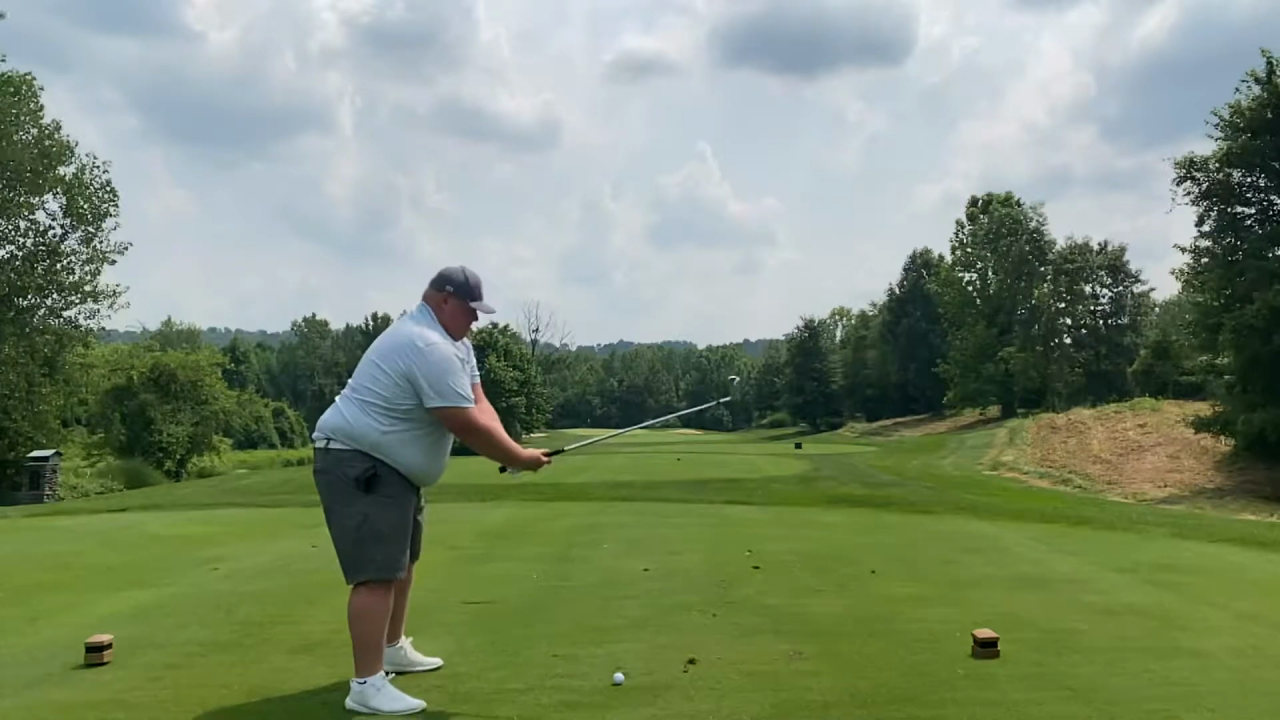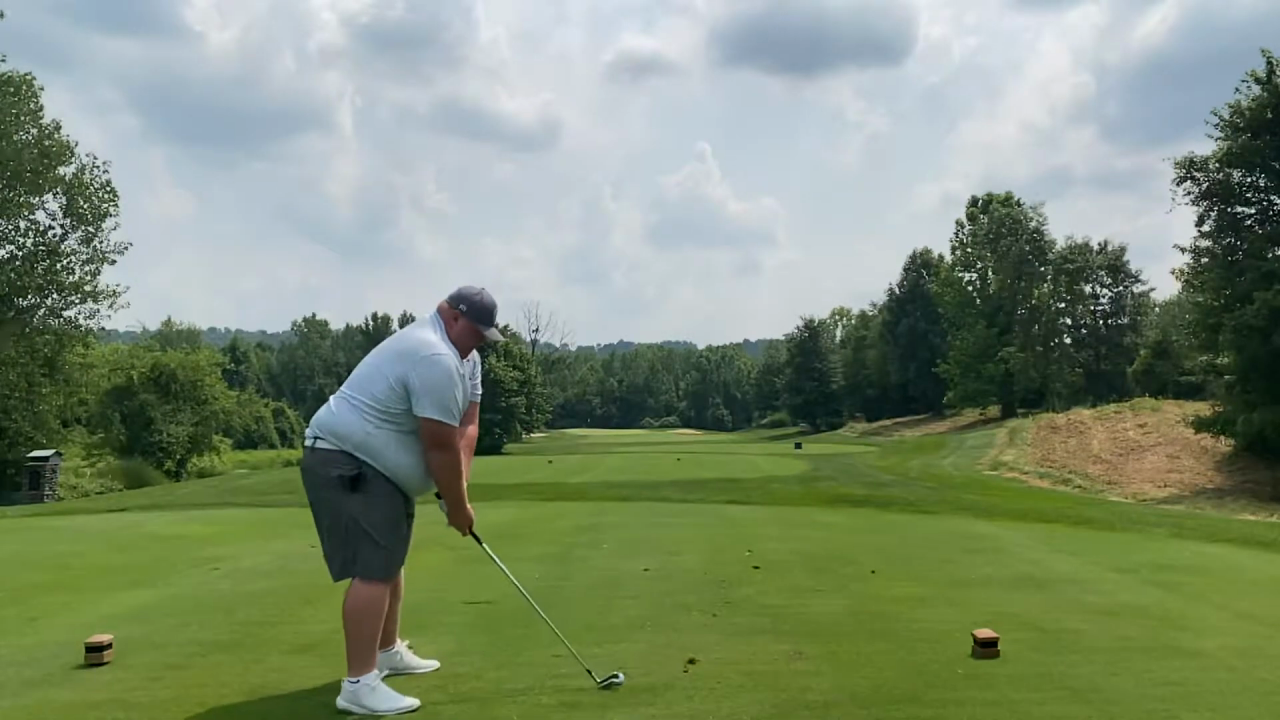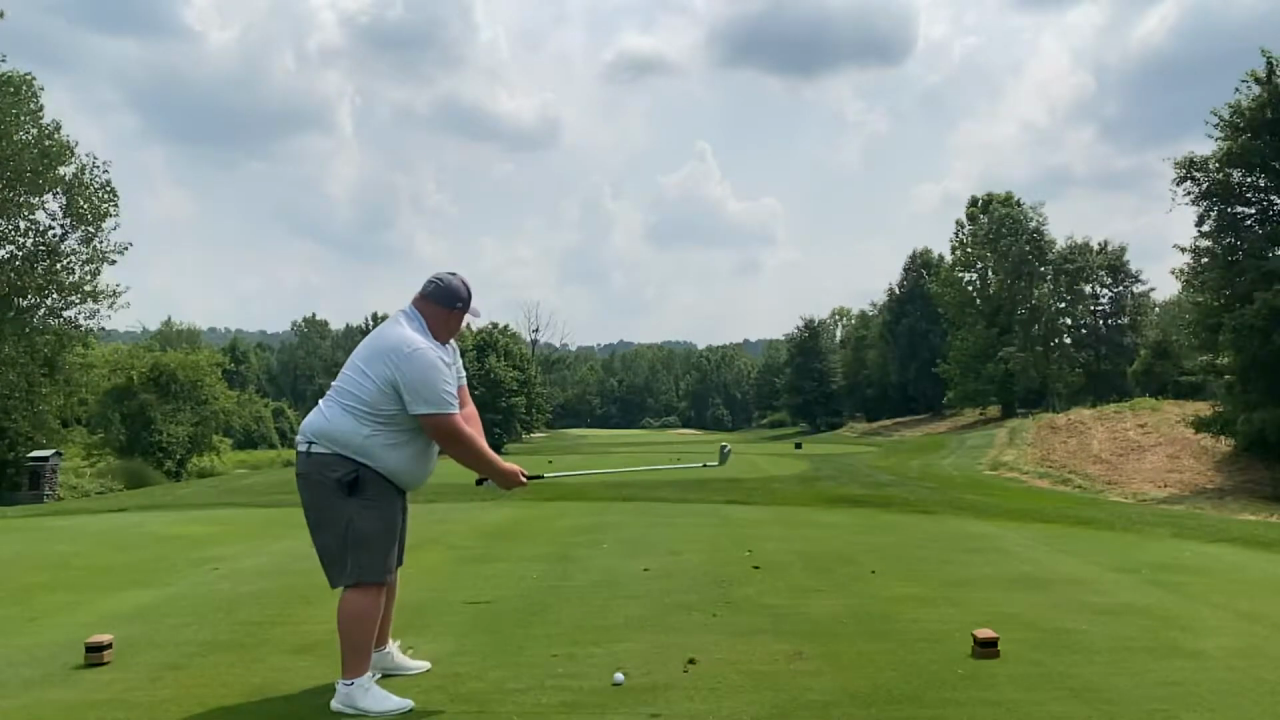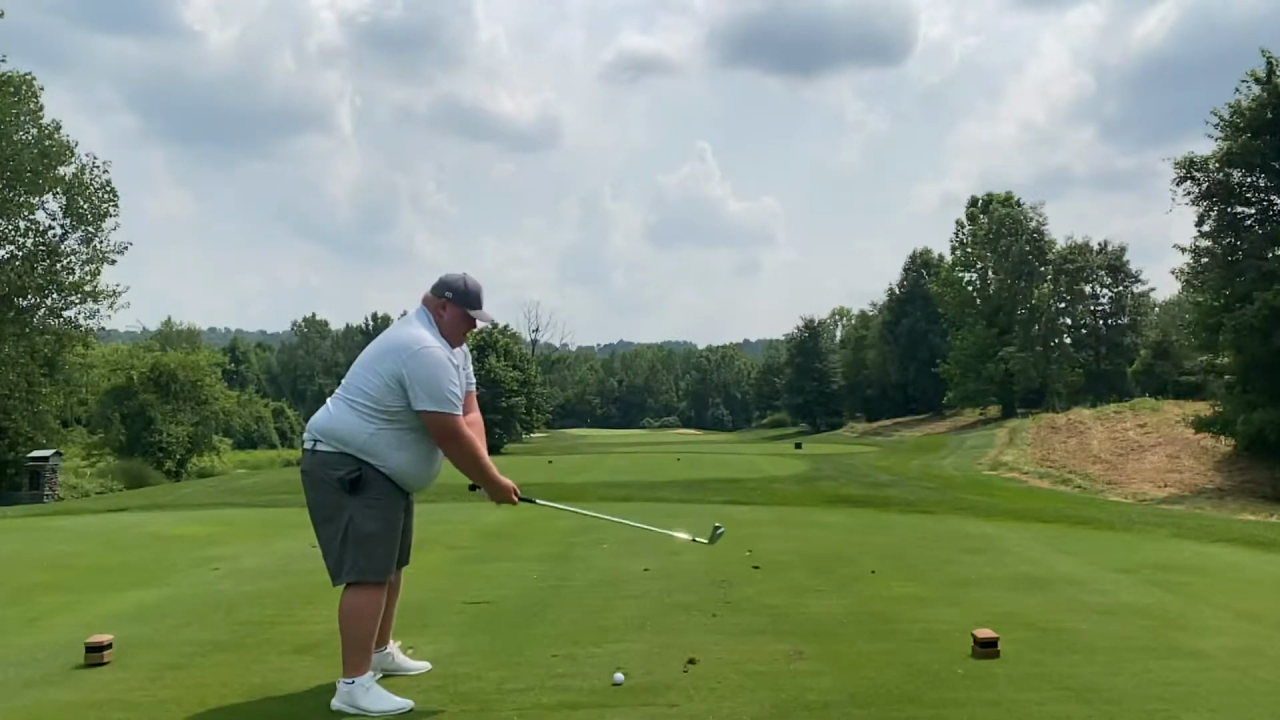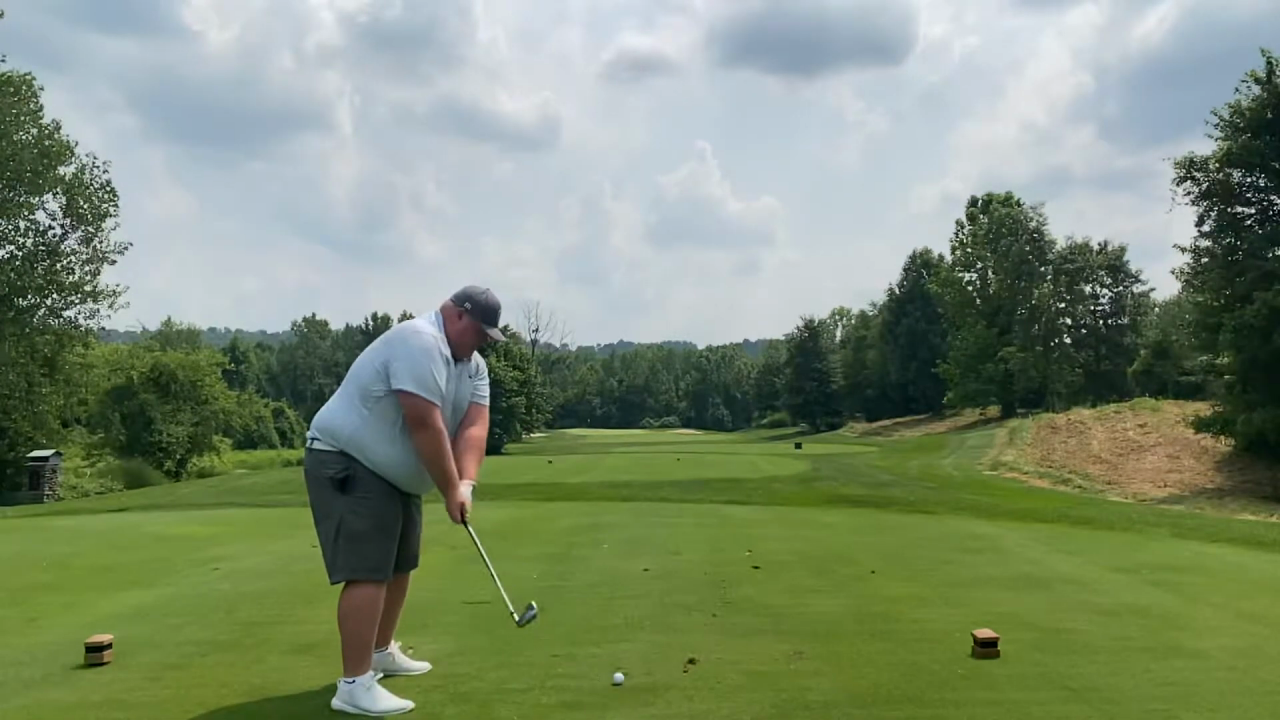
dt=1s
person 1, frame 1
left shoulder: (452, 341)
right shoulder: (430, 348)
left elbow: (478, 405)
right elbow: (466, 425)
left wrist: (511, 450)
right wrist: (518, 458)
left hip: (387, 467)
right hip: (358, 464)
left knee: (400, 562)
right knee: (378, 571)
left ankle: (392, 648)
right ankle: (366, 684)
person 1, frame 2
left shoulder: (462, 356)
right shoulder: (435, 359)
left elbow: (466, 428)
right elbow: (441, 445)
left wrist: (454, 492)
right wrist: (458, 506)
left hip: (376, 468)
right hip: (346, 464)
left knee: (389, 563)
right knee: (371, 570)
left ankle: (386, 650)
right ankle: (358, 684)
person 1, frame 3
left shoulder: (436, 342)
right shoulder: (416, 354)
left elbow: (463, 409)
right elbow: (450, 434)
left wrist: (488, 460)
right wrist: (498, 470)
left hip: (371, 468)
right hip: (343, 467)
left knee: (385, 564)
right knee: (366, 573)
left ankle: (379, 652)
person 1, frame 4
left shoulder: (451, 346)
right shoulder: (425, 352)
left elbow: (469, 416)
right elbow: (450, 436)
left wrist: (484, 472)
right wrist: (493, 483)
left hip: (380, 469)
right hip: (346, 466)
left knee: (389, 564)
right knee: (368, 572)
left ankle: (380, 652)
person 1, frame 5
left shoulder: (473, 365)
right shoulder: (418, 343)
left elbow: (474, 427)
right elbow: (423, 425)
left wrist: (466, 485)
right wrist: (449, 487)
left hip: (396, 476)
right hip: (349, 467)
left knee: (397, 566)
right knee: (367, 571)
left ankle: (381, 652)
right ankle: (354, 684)
